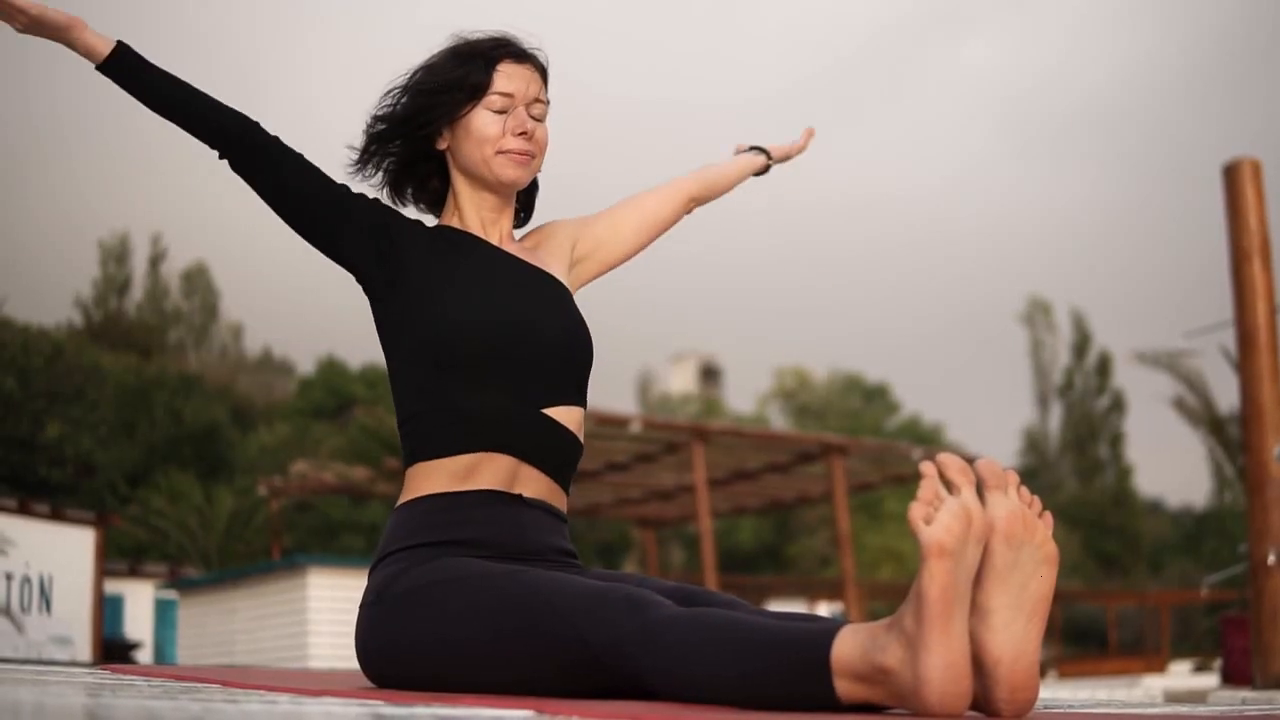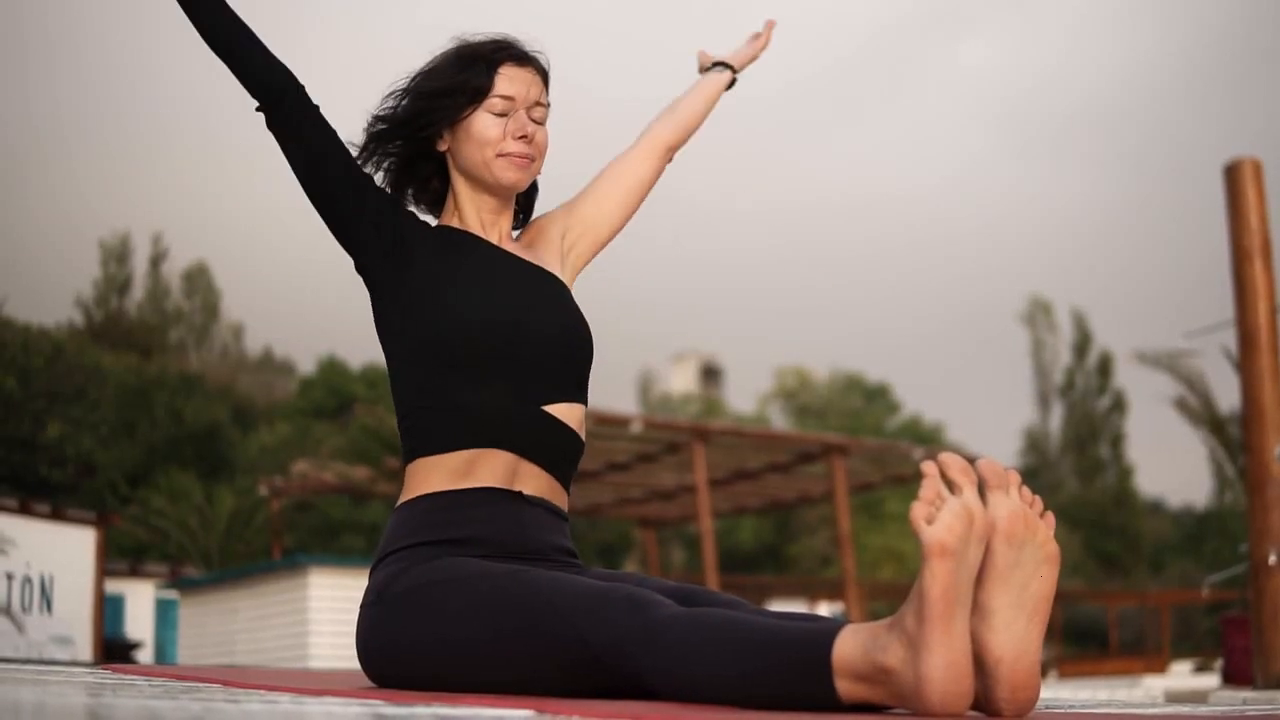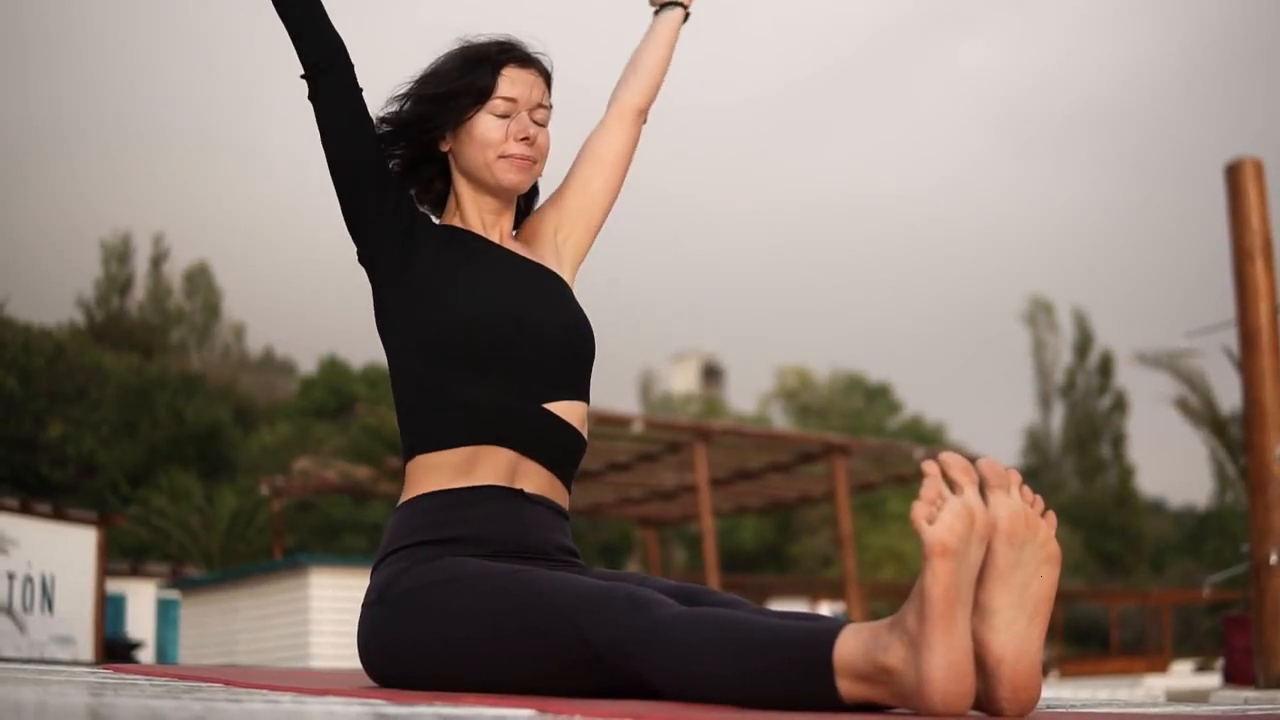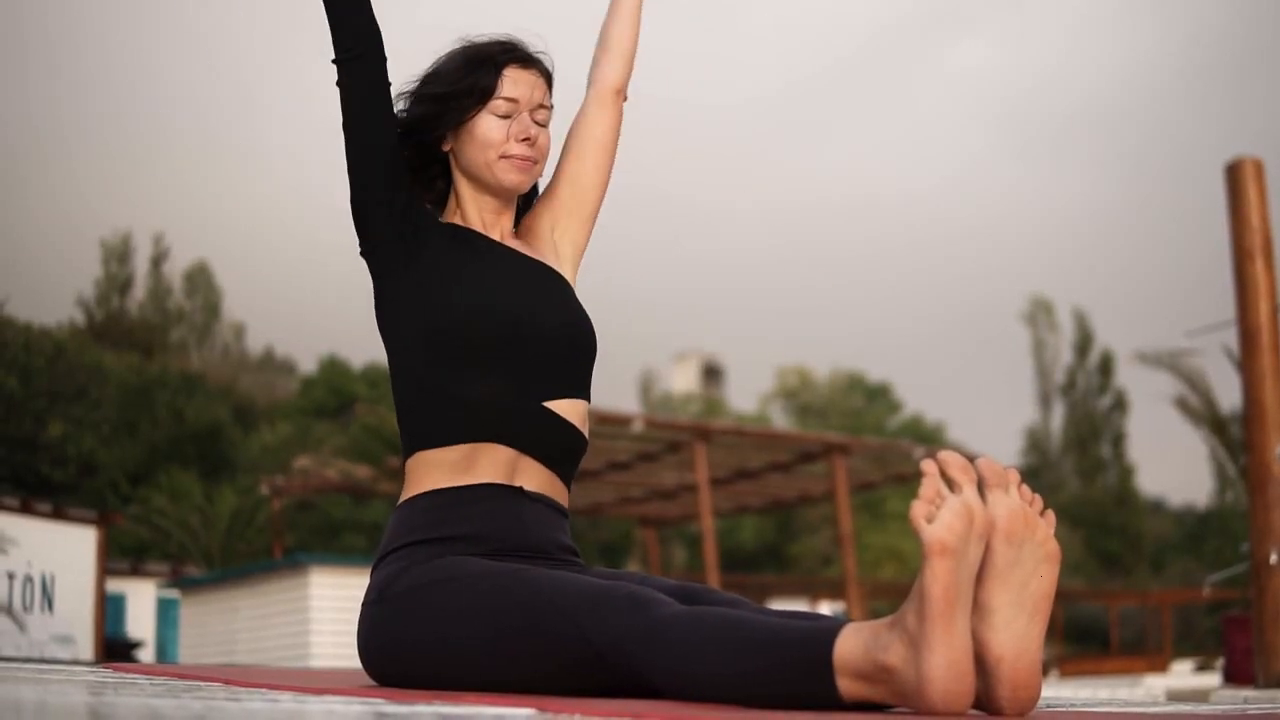
dt=0.3s
person 1, frame 1
left shoulder: (554, 256)
right shoulder: (395, 250)
left elbow: (685, 193)
right elbow: (249, 150)
left wrist: (763, 158)
left hip: (547, 564)
right hip: (435, 576)
left knee: (714, 618)
right knee: (640, 627)
person 1, frame 2
left shoulder: (546, 256)
right shoulder: (400, 248)
left elbow: (656, 143)
right elbow: (289, 109)
left hip: (547, 563)
right hip: (430, 578)
left knee: (718, 622)
right knee: (637, 631)
left ankle: (965, 648)
person 1, frame 3
left shoulder: (546, 253)
right shoulder: (403, 249)
left elbow: (630, 109)
right elbow: (332, 83)
left hip: (544, 563)
right hip: (436, 578)
left knee: (717, 617)
right knee: (637, 628)
person 1, frame 4
left shoulder: (548, 250)
right shoulder: (406, 243)
left elbow: (608, 88)
right elbow: (361, 69)
left hip: (542, 563)
right hip: (432, 577)
left knee: (714, 615)
right knee: (639, 627)
left ankle: (965, 645)
right ankle: (892, 656)
